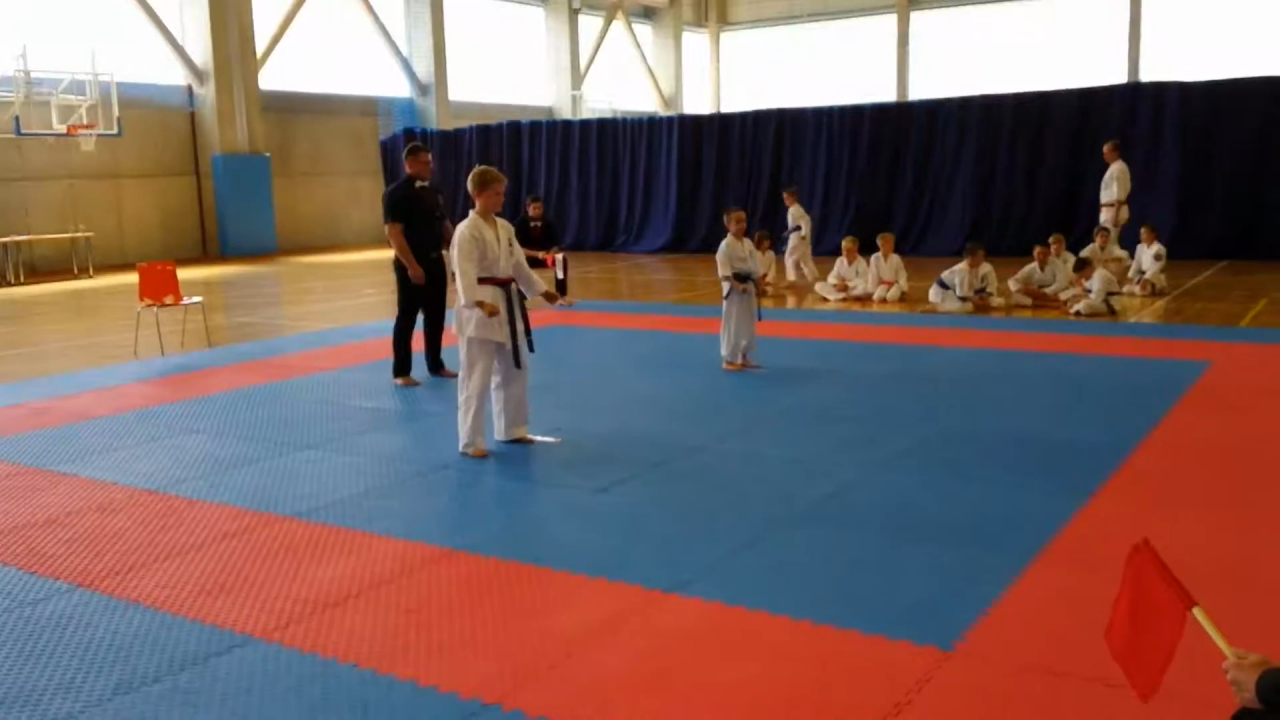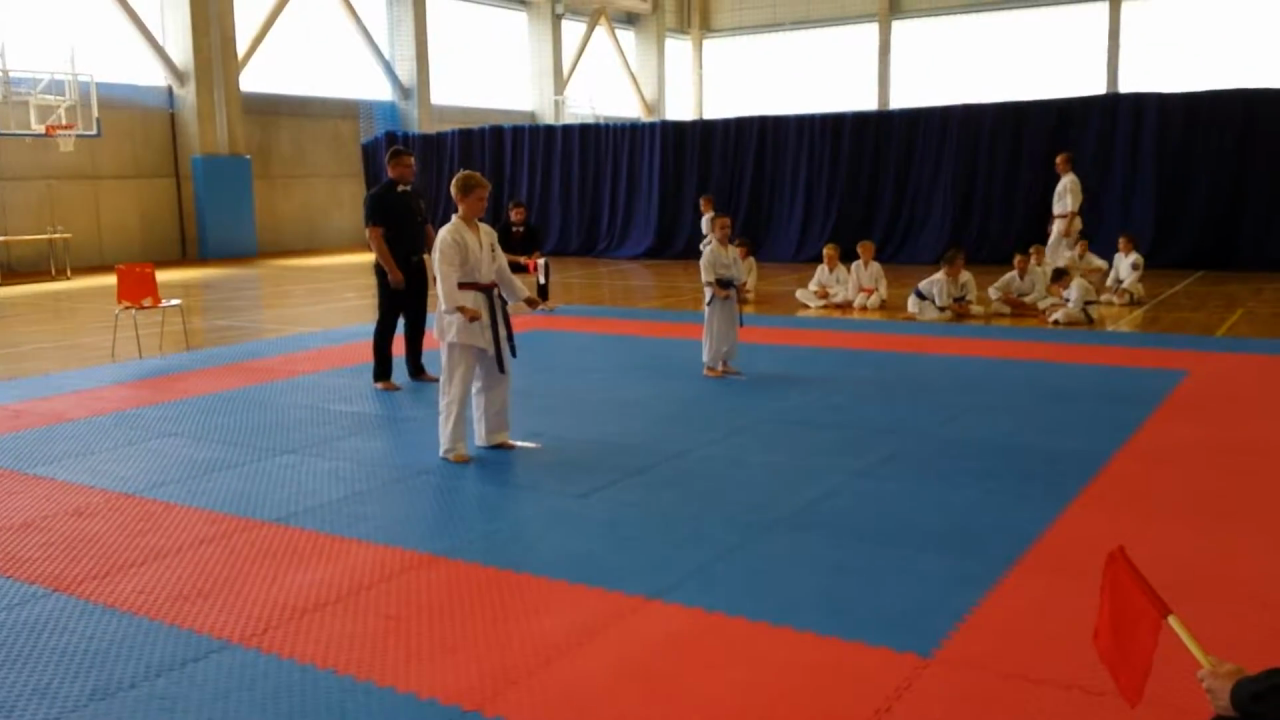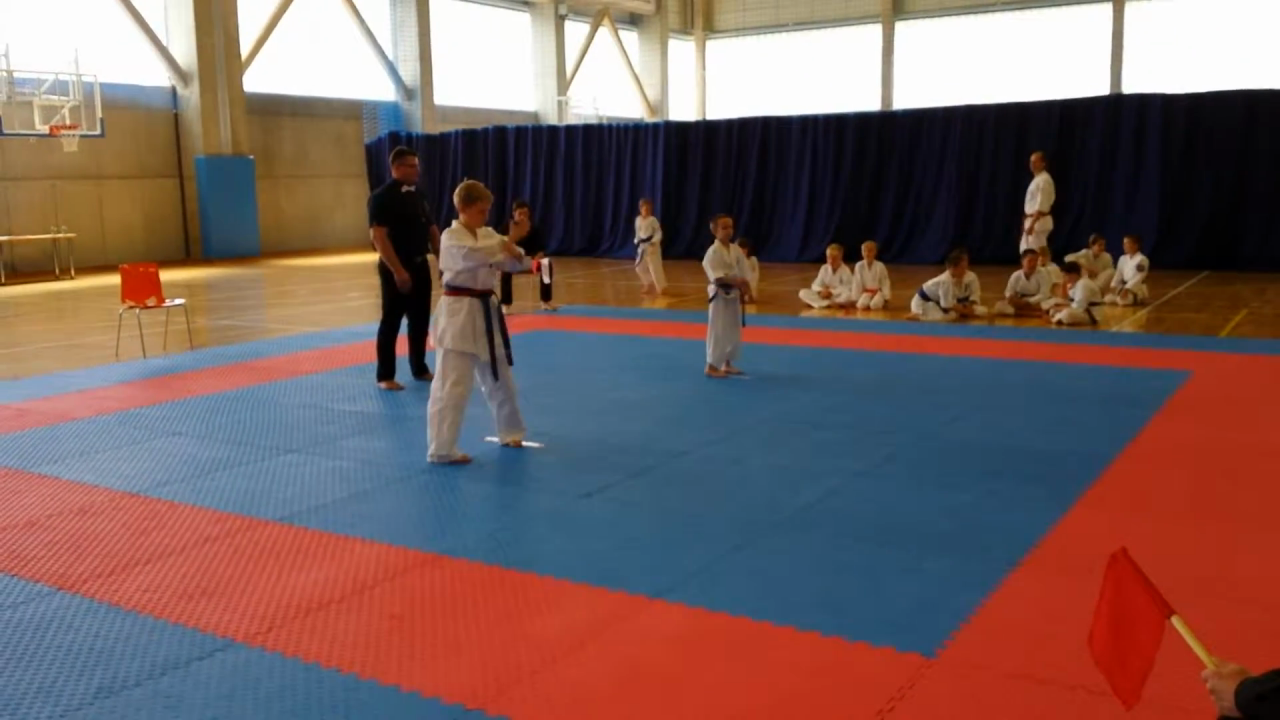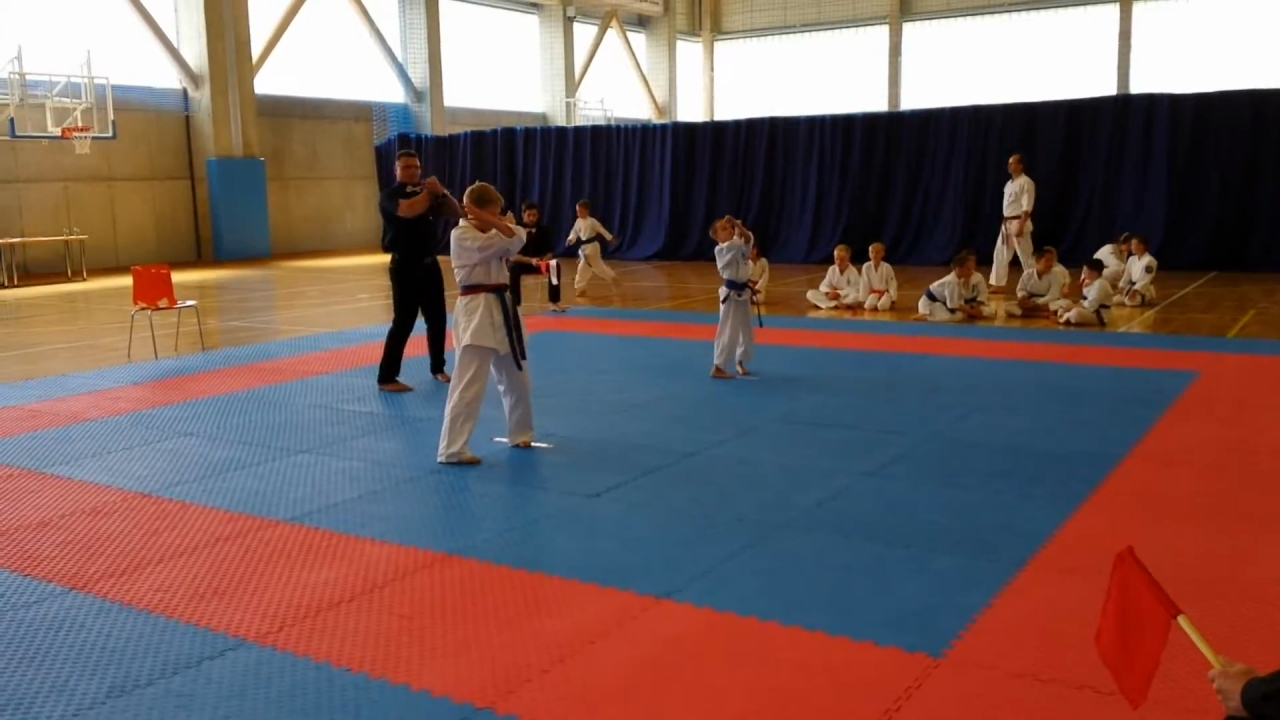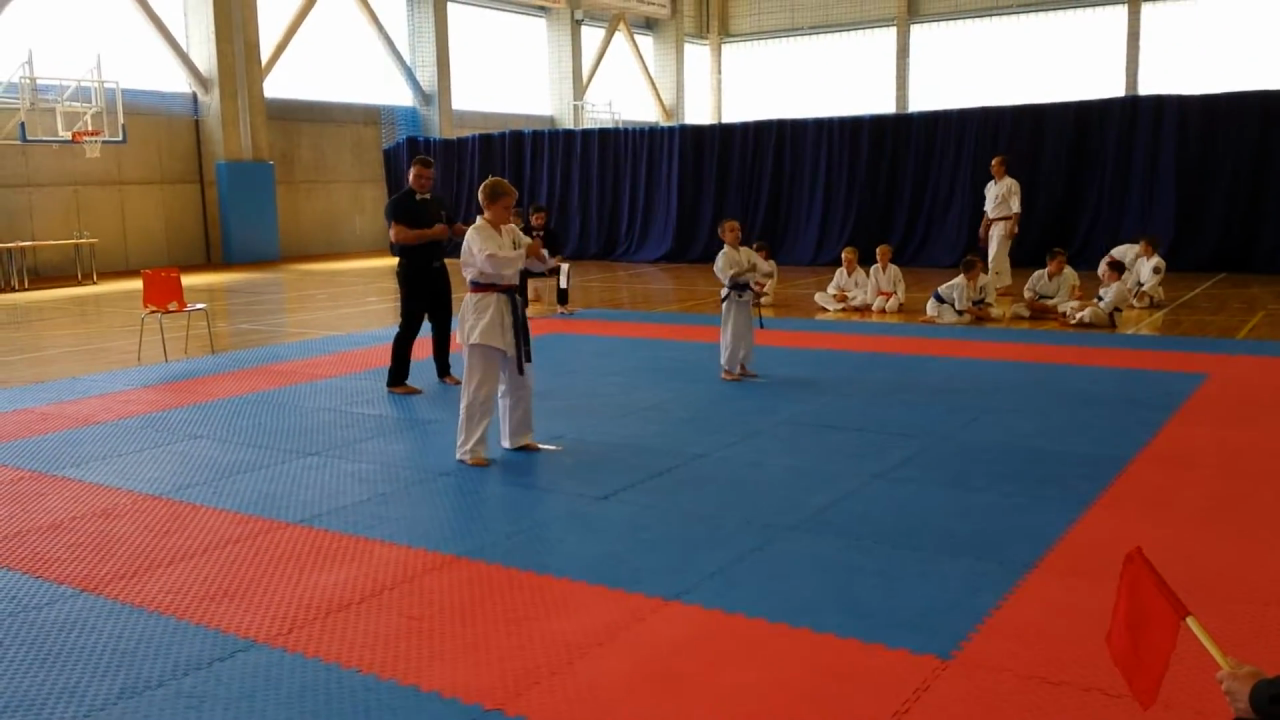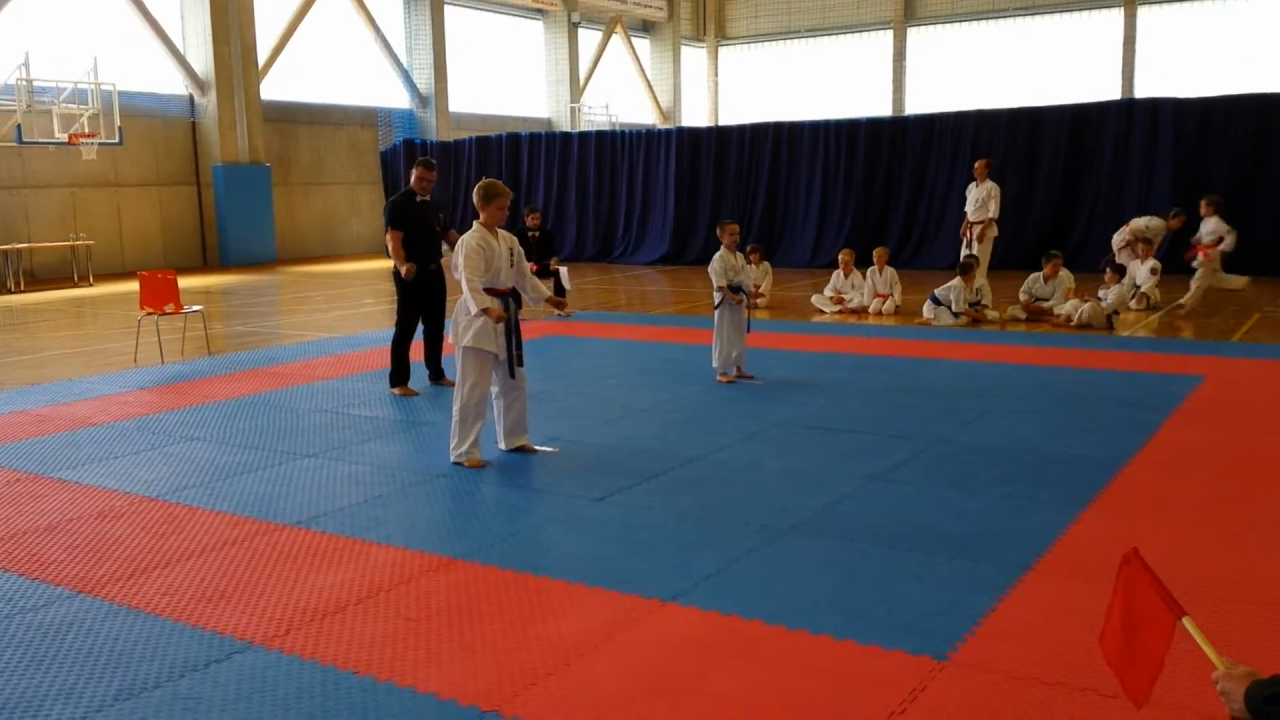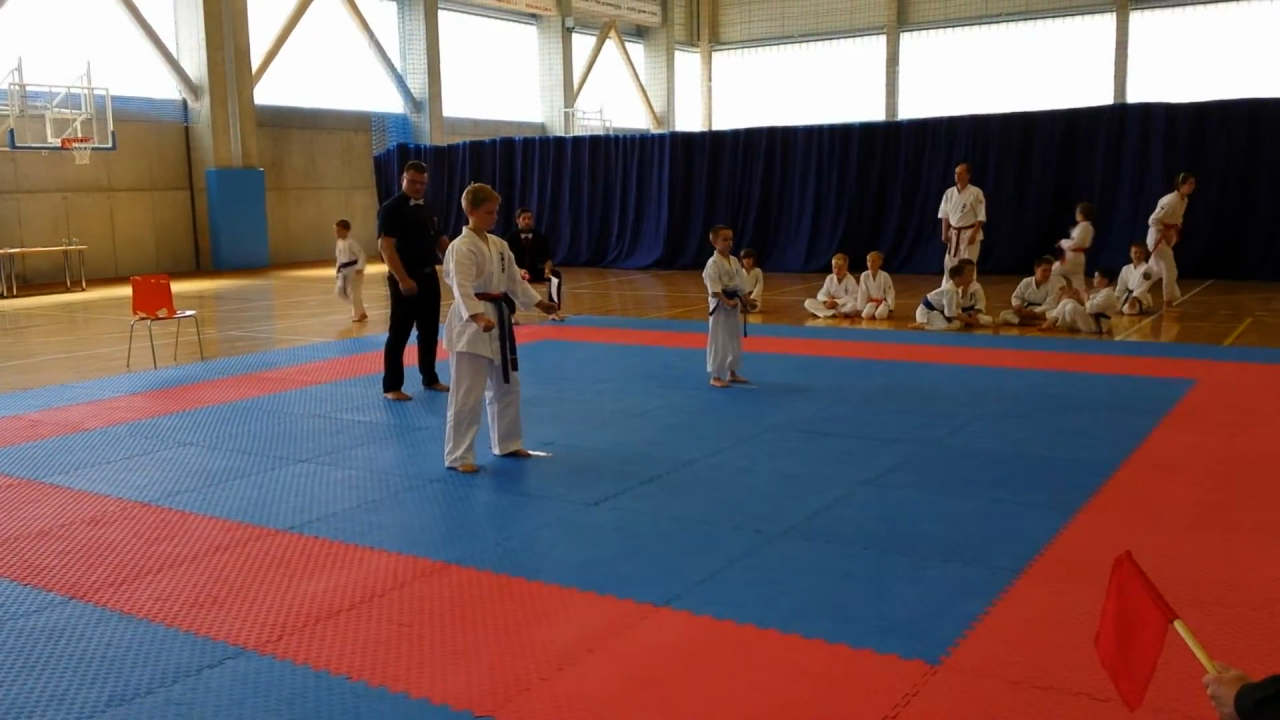
dt=0.4s
person 1, frame 1
left shoulder: (505, 228)
right shoulder: (467, 230)
left elbow: (519, 265)
right elbow: (465, 272)
left wrist: (542, 291)
right wrist: (480, 303)
left hip: (508, 303)
right hip: (480, 308)
left knee: (514, 371)
right knee: (477, 377)
left ankle: (511, 429)
right ankle: (471, 441)
person 1, frame 2
left shoulder: (487, 233)
right shoulder: (449, 235)
left elbow: (501, 271)
right elbow: (446, 277)
left wrist: (523, 296)
right wrist: (461, 308)
left hip: (490, 309)
right hip: (462, 313)
left knee: (495, 377)
right knee: (457, 383)
left ankle: (492, 435)
right ankle: (452, 446)
person 1, frame 3
left shoulder: (488, 236)
right shoulder: (452, 238)
left elbow: (514, 263)
right elbow: (473, 254)
left wrist: (513, 247)
right wrist: (509, 241)
left hip: (486, 314)
right hip: (459, 316)
left knee: (500, 380)
right knee: (452, 387)
left ankle: (511, 432)
right ankle: (442, 449)
person 1, frame 4
left shoulder: (489, 234)
right shoulder: (461, 235)
left elbow: (517, 239)
right elbow: (503, 243)
left wrist: (493, 222)
right wrist: (489, 223)
left hip: (500, 309)
right hip: (476, 313)
left knee: (516, 378)
right knee: (469, 384)
left ankle: (520, 433)
right ankle: (452, 450)
person 1, frame 5
left shoulder: (511, 232)
right shoulder: (477, 234)
left elbow: (537, 261)
right elbow: (494, 261)
left wrist: (537, 254)
right wrist: (525, 252)
left hip: (509, 309)
right hip: (484, 310)
left knee: (517, 380)
right knee: (480, 385)
left ankle: (516, 436)
right ankle: (470, 449)
person 1, frame 6
left shoulder: (509, 240)
right shoulder: (472, 241)
left elbow: (523, 276)
right elbow: (470, 283)
left wrist: (549, 298)
right wrist: (488, 311)
left hip: (505, 315)
right hip: (477, 318)
left knee: (513, 382)
right knee: (473, 388)
left ankle: (513, 438)
right ankle: (464, 450)
person 1, frame 7
left shoulder: (499, 245)
right shoulder: (462, 247)
left elbow: (514, 281)
right elbow: (462, 288)
left wrist: (539, 303)
right wrist: (478, 317)
left hip: (498, 319)
right hip: (471, 324)
left knee: (507, 387)
right knee: (467, 393)
left ankle: (507, 443)
right ankle: (458, 456)
person 2, frame 1
left shoulder: (433, 191)
right shoulder: (396, 193)
left elbow: (445, 226)
right elbow: (393, 233)
right wrist: (411, 266)
left hip: (435, 261)
right hip: (411, 265)
left knee: (436, 315)
right knee: (407, 318)
left ankle: (435, 365)
right ankle: (401, 372)
person 2, frame 2
left shoulder: (414, 195)
right shoulder: (378, 196)
left elbow: (427, 230)
right elbow: (374, 237)
right wrist: (391, 270)
left hip: (416, 265)
right hip: (392, 268)
left knee: (417, 320)
right knee: (387, 322)
left ankle: (416, 369)
right ankle: (381, 376)
person 2, frame 3
left shoulder: (418, 196)
right shoulder: (382, 197)
left elbow: (432, 230)
right elbow: (378, 237)
right wrist: (397, 271)
left hip: (420, 266)
right hip: (396, 268)
left knee: (420, 319)
right knee: (391, 321)
left ankle: (420, 369)
right ankle: (385, 376)
person 2, frame 4
left shoulder: (427, 193)
right shoulder: (390, 196)
left elbow: (455, 212)
right elbow: (409, 210)
left wrist: (441, 192)
right wrist: (428, 194)
left hip: (429, 264)
right hip: (405, 267)
left knee: (437, 317)
right knee: (403, 322)
left ankle: (438, 368)
right ankle: (387, 377)
person 2, frame 5
left shoulder: (436, 203)
right shoulder: (398, 203)
left elbow: (453, 229)
right elbow: (397, 236)
right wrist: (431, 233)
left hip: (437, 269)
right hip: (413, 271)
left knee: (443, 321)
right knee: (410, 326)
left ankle: (444, 371)
right ankle: (396, 381)
person 2, frame 6
left shoulder: (434, 206)
right shoulder: (398, 204)
left elbow: (448, 234)
right elbow: (392, 240)
right wrist: (401, 266)
left hip: (434, 272)
right hip: (411, 274)
left knee: (435, 325)
right knee: (405, 327)
left ankle: (436, 374)
right ankle: (398, 382)
person 2, frame 7
left shoulder: (428, 210)
right shoulder: (391, 209)
left elbow: (440, 241)
right elbow: (386, 247)
right wrist: (401, 278)
left hip: (429, 277)
right hip: (406, 280)
left knee: (429, 330)
right knee: (399, 333)
left ankle: (430, 378)
right ankle: (392, 386)
